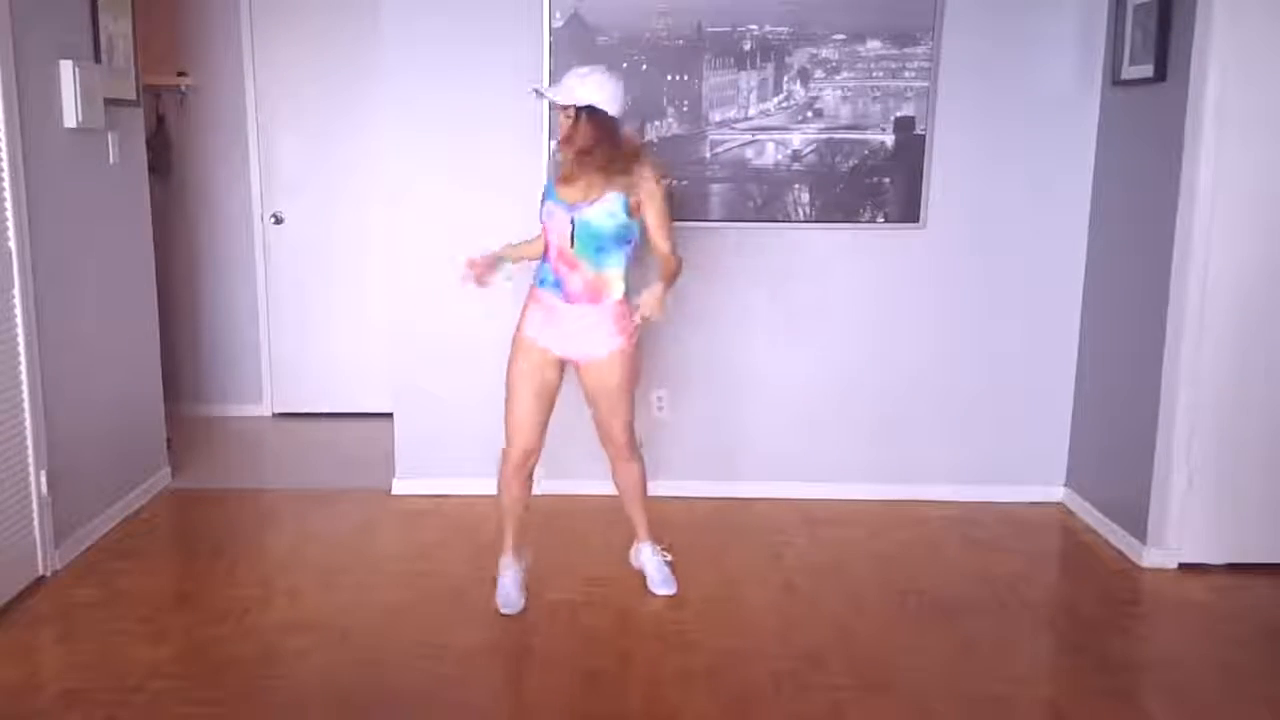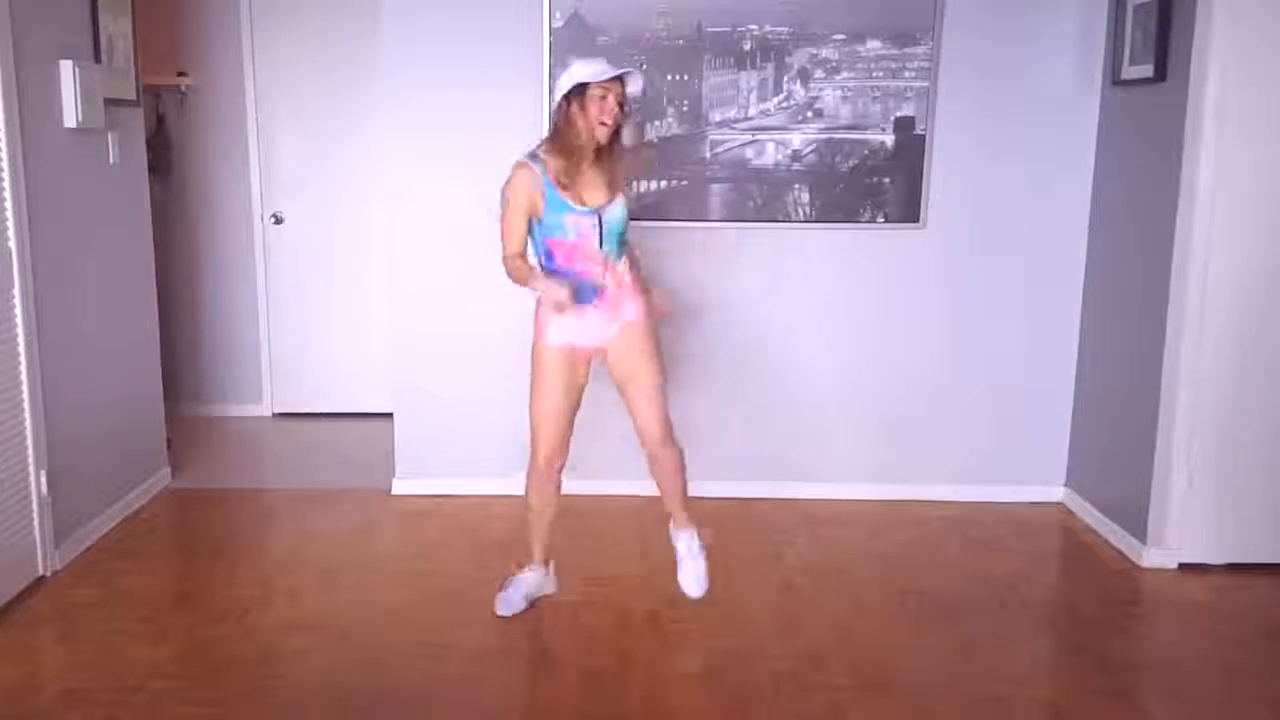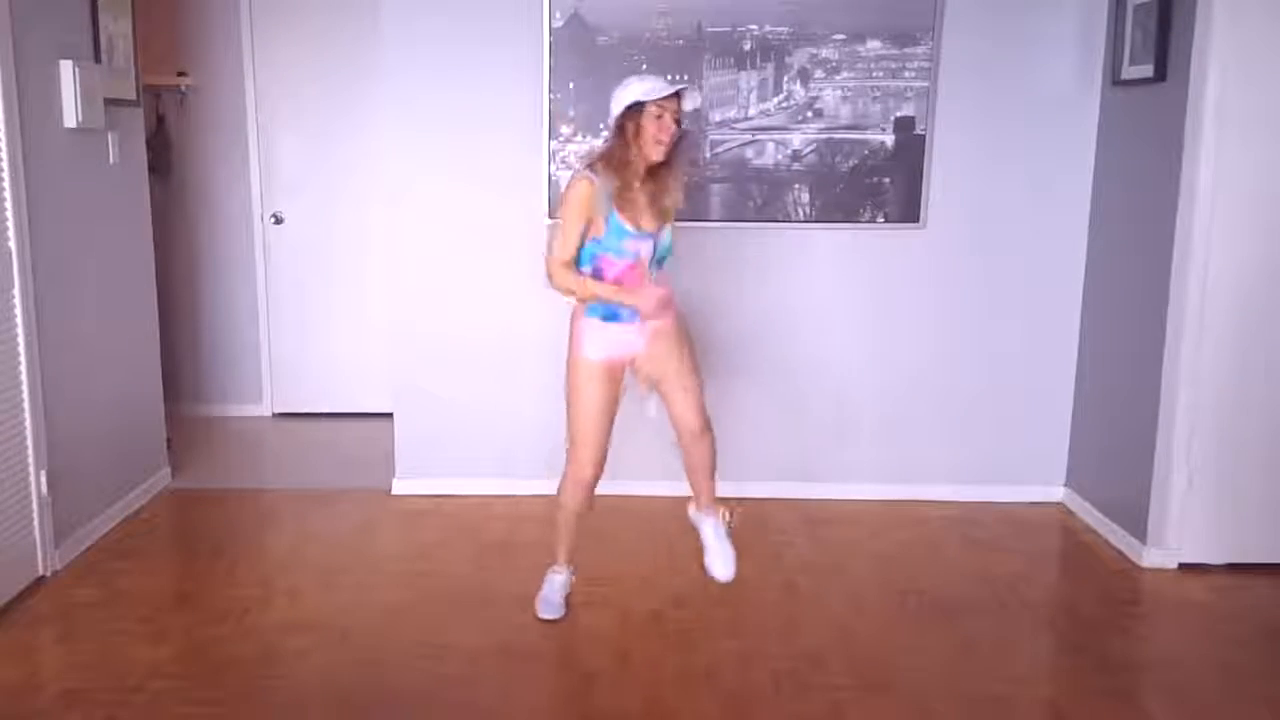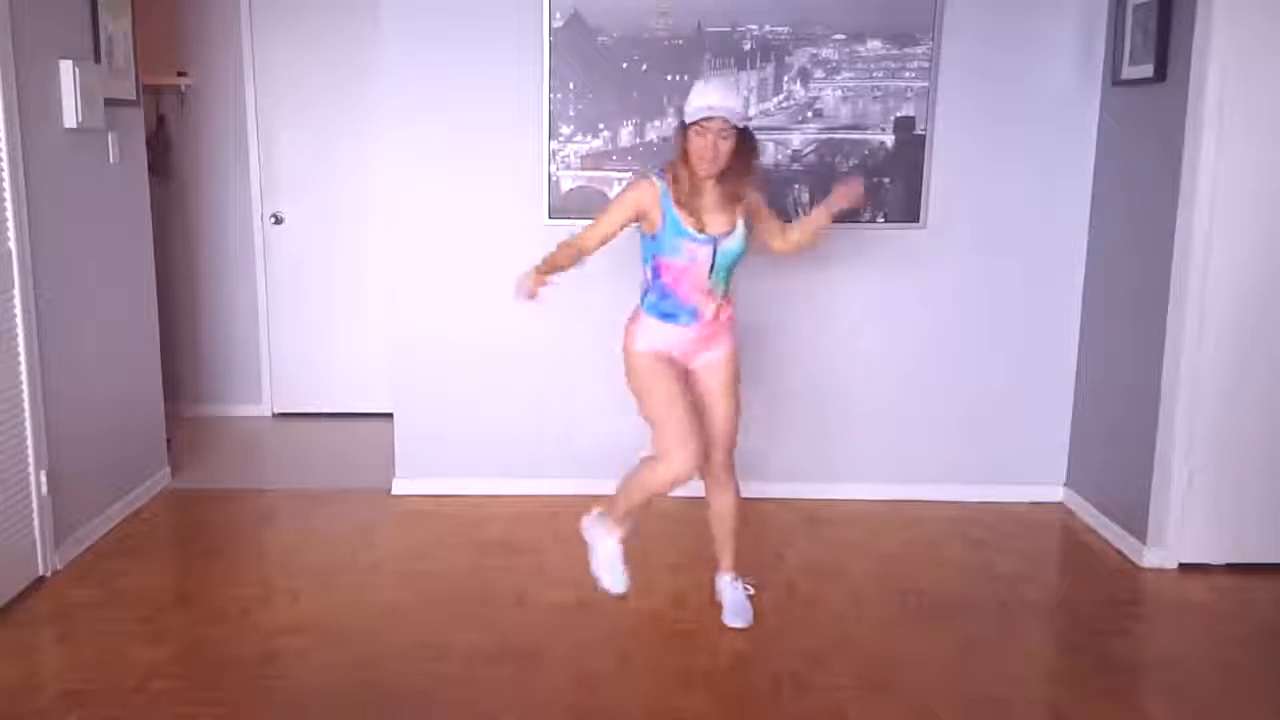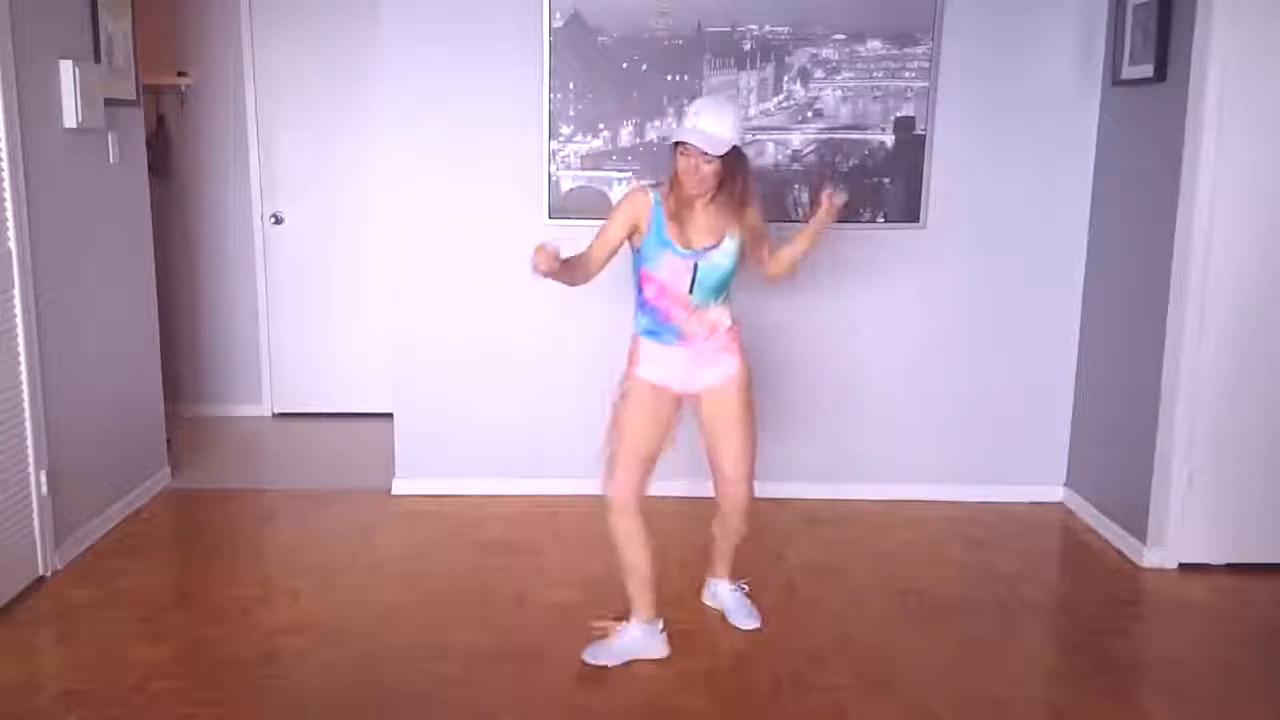
dt=0.4s
person 1, frame 1
left shoulder: (638, 179)
right shoulder: (561, 173)
left elbow: (667, 256)
left wrist: (660, 286)
right wrist: (498, 257)
left hip: (605, 329)
right hip: (544, 321)
left knee: (621, 445)
right knee: (519, 449)
left ankle: (645, 547)
right ankle: (509, 561)
person 1, frame 2
left shoulder: (612, 170)
right shoulder: (528, 176)
right elbow: (513, 259)
left wrist: (645, 290)
right wrist: (541, 283)
left hip: (624, 315)
right hip: (563, 325)
left knee: (656, 434)
right knee: (546, 456)
left ankle: (683, 534)
right ankle: (536, 570)
person 1, frame 3
left shoulder: (662, 187)
right shoulder: (588, 189)
right elbow: (558, 272)
right wrist: (625, 295)
left hip: (656, 324)
right hip: (600, 336)
left knee: (694, 424)
right knee: (584, 469)
left ankle: (706, 512)
right ankle: (560, 569)
person 1, frame 4
left shoulder: (742, 194)
right shoulder: (649, 193)
left elbow: (783, 241)
right elbow: (585, 241)
left wrist: (828, 208)
right wrist: (543, 269)
left hip: (713, 343)
right hip: (652, 343)
left knee: (720, 464)
right knee: (680, 460)
left ankle: (727, 577)
right ankle: (608, 521)
person 1, frame 5
left shoulder: (739, 214)
right shoulder: (642, 204)
left elbow: (770, 269)
right elbow: (586, 268)
left wrist: (817, 223)
right wrist: (555, 266)
left hip: (718, 365)
right hip: (651, 367)
left knee: (736, 496)
right knee: (621, 491)
left ankle: (720, 583)
right ankle: (641, 626)
